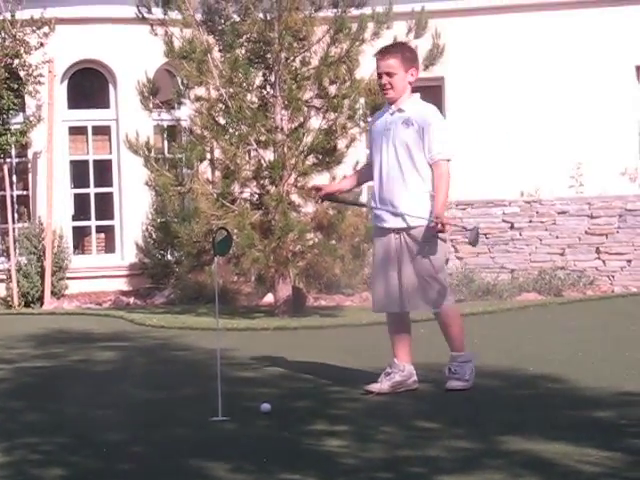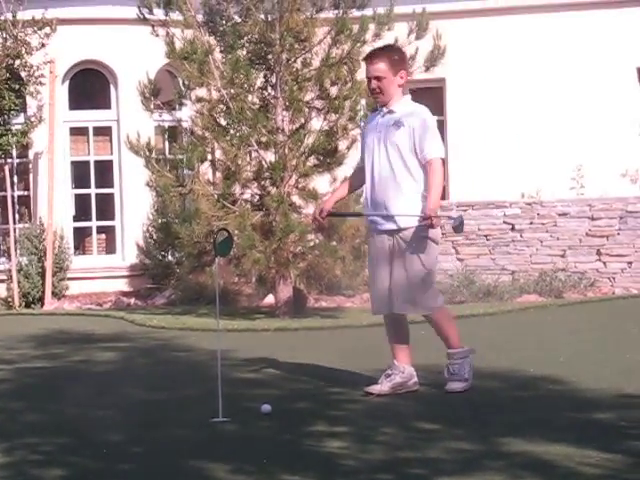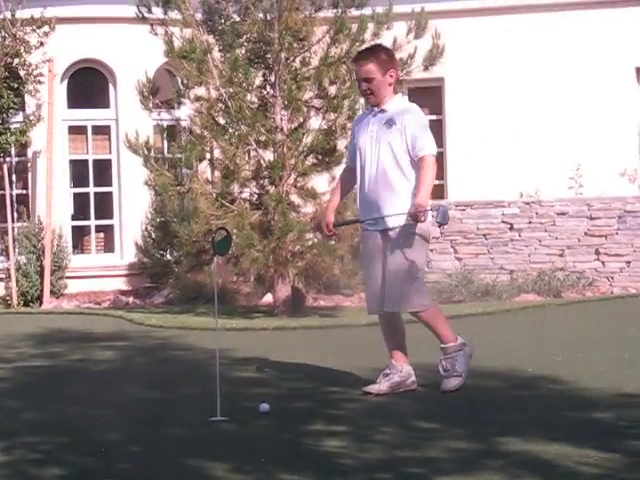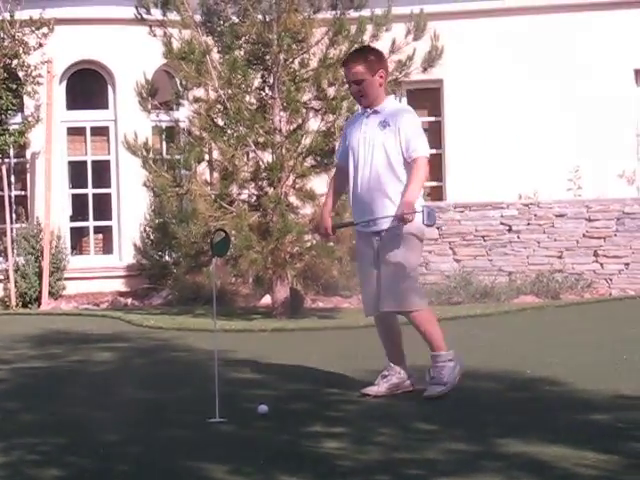
dt=0.1s
person 1, frame 1
left shoulder: (426, 115)
right shoulder: (378, 120)
left elbow: (441, 164)
left wrist: (440, 207)
right wrist: (337, 185)
left hip: (420, 223)
right hip: (386, 223)
left knee: (435, 294)
right knee: (390, 299)
left ankle: (461, 360)
right ankle: (402, 369)
person 1, frame 2
left shoulder: (417, 116)
right shoulder: (370, 123)
left elbow: (434, 164)
left wrist: (431, 204)
right wrist: (332, 198)
left hip: (413, 224)
right hip: (379, 226)
left knee: (422, 296)
right knee: (387, 301)
left ankle: (459, 356)
right ankle: (402, 370)
person 1, frame 3
left shoulder: (409, 114)
right shoulder: (361, 123)
left elbow: (427, 160)
right elbow: (351, 170)
left wrist: (421, 198)
right wrist: (331, 207)
left hip: (405, 224)
right hip: (372, 226)
left knee: (410, 296)
right knee: (381, 302)
left ankle: (455, 347)
right ankle: (400, 369)
person 1, frame 4
left shoulder: (402, 115)
right shoulder: (352, 124)
left elbow: (420, 161)
right elbow: (342, 171)
left wrist: (410, 198)
right wrist: (327, 209)
left hip: (398, 225)
right hip: (366, 227)
left knee: (404, 296)
right knee: (377, 303)
left ankle: (443, 358)
right ankle: (397, 371)
